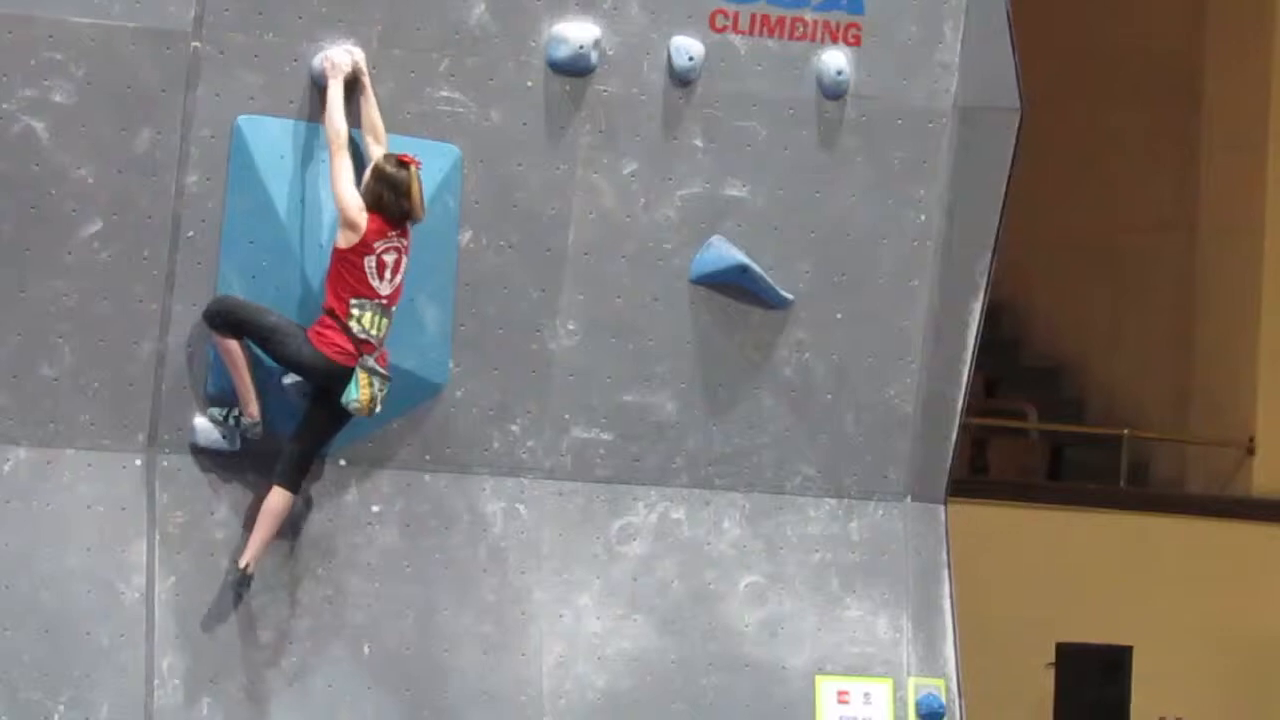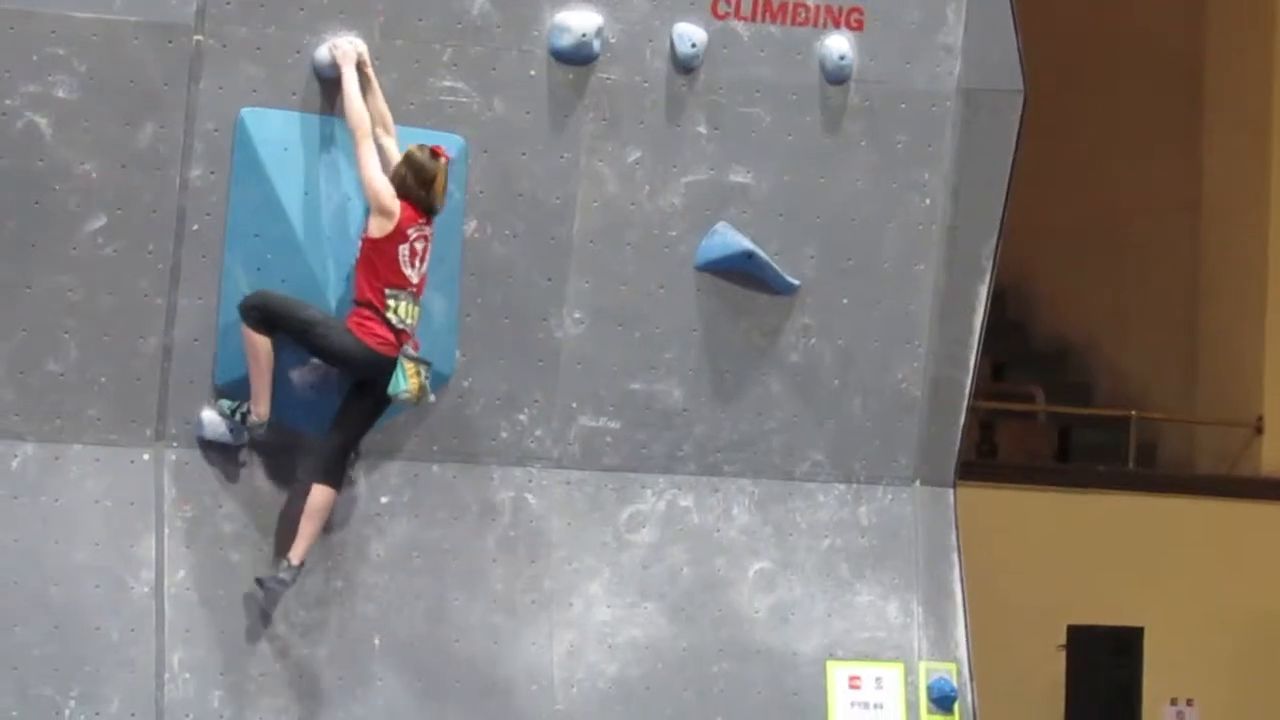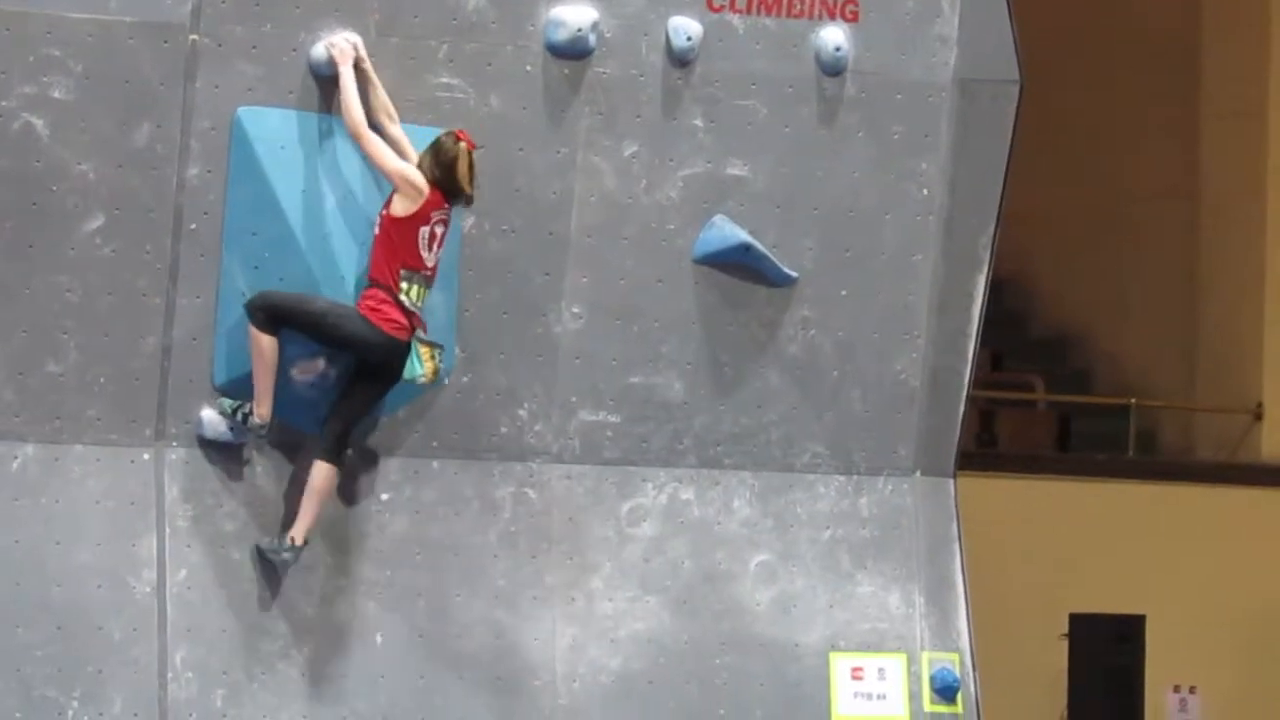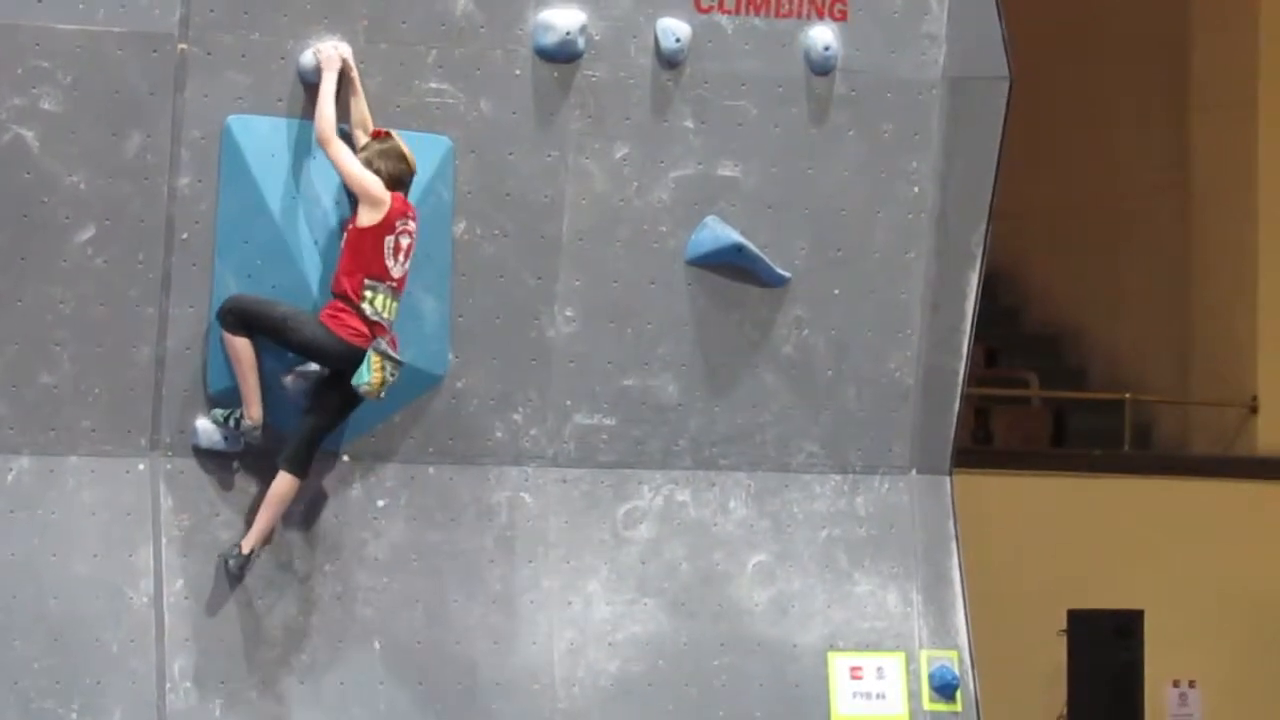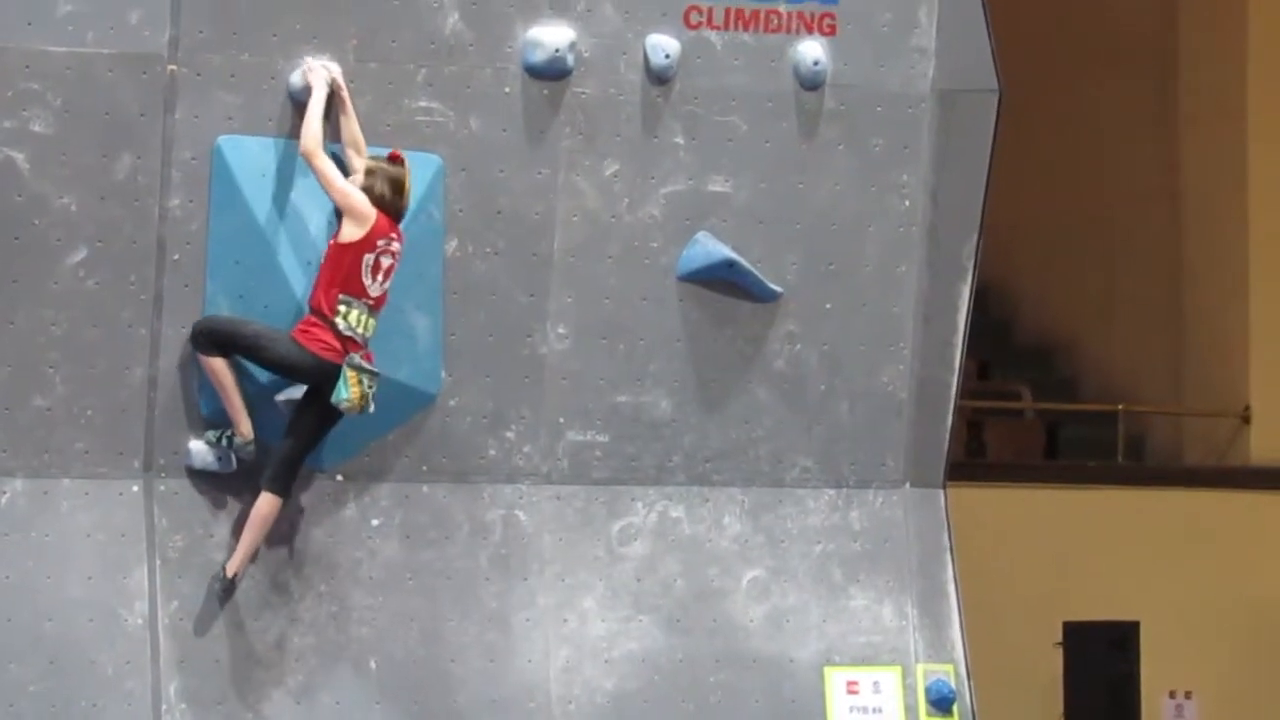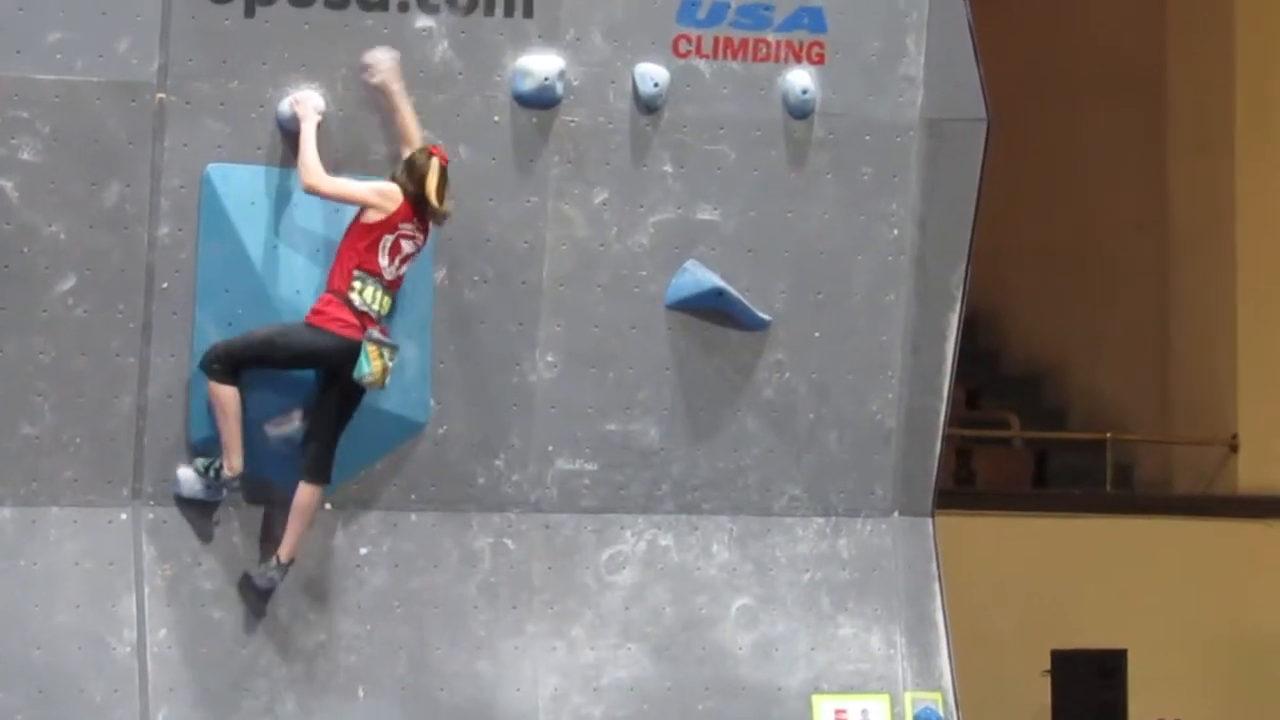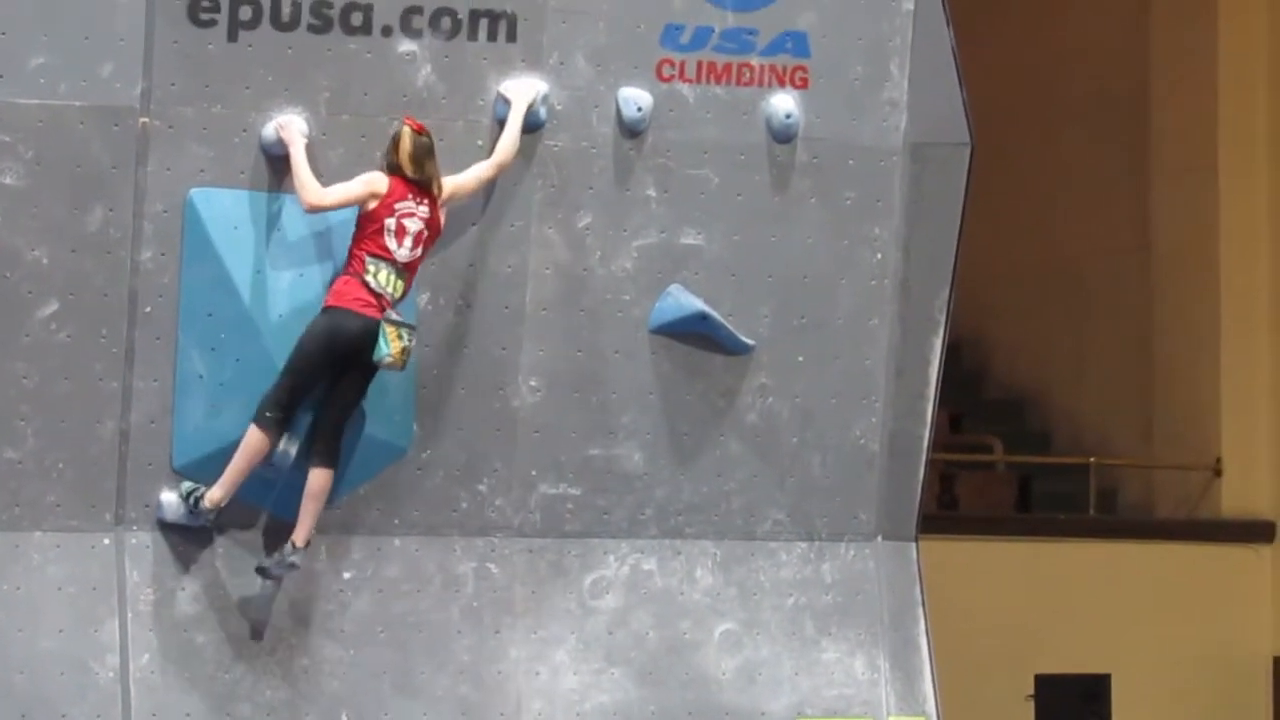
dt=0.7s
person 1, frame 1
left shoulder: (357, 222)
right shoulder: (401, 227)
left elbow: (338, 146)
right elbow: (375, 141)
left wrist: (336, 80)
right wrist: (363, 80)
left hip: (325, 356)
right hip: (362, 372)
left knee: (220, 311)
right knee: (294, 464)
left ankle: (248, 416)
right ankle: (245, 565)
person 1, frame 2
left shoulder: (390, 209)
right shoulder: (423, 217)
left elbow: (363, 137)
right elbow: (384, 133)
left wrist: (347, 68)
right wrist: (366, 71)
left hip: (363, 346)
right hip: (392, 361)
left knee: (256, 306)
right knee: (329, 456)
left ankle: (254, 416)
right ankle: (292, 563)
person 1, frame 3
left shoulder: (415, 184)
right shoulder: (437, 202)
left elbow: (358, 127)
right elbow: (383, 121)
left wrist: (344, 66)
right wrist: (362, 66)
left hip: (375, 329)
right hip: (397, 343)
left knee: (264, 308)
right knee: (335, 434)
left ankle: (256, 416)
right ankle: (293, 542)
person 1, frame 4
left shoulder: (377, 196)
right shoulder: (406, 210)
left elbow: (328, 136)
right elbow: (365, 137)
left wrist: (330, 71)
right wrist: (351, 77)
left hip: (339, 337)
right hip: (370, 352)
left knee: (234, 311)
right knee: (302, 446)
left ankle: (249, 418)
right ankle: (246, 548)
person 1, frame 5
left shoulder: (363, 213)
right shoulder: (391, 231)
left elbow: (311, 150)
right elbow: (358, 154)
left wrist: (320, 90)
right wrist: (341, 98)
left hip: (315, 353)
right hip: (349, 369)
left knee: (206, 331)
right knee: (283, 466)
left ankle: (241, 434)
right ankle: (232, 572)
person 1, frame 6
left shoulder: (390, 197)
right shoulder: (425, 216)
left elbow: (314, 181)
right elbow: (422, 151)
left wrist: (307, 121)
right wrist: (392, 86)
left hip: (329, 334)
right hip: (365, 351)
left knee: (218, 358)
right knee: (319, 453)
left ankle: (229, 471)
right ankle: (279, 562)
person 1, frame 7
left shoulder: (379, 184)
right shoulder: (441, 195)
left elbow: (313, 199)
right elbow: (500, 160)
left wrist: (295, 146)
right wrist: (520, 104)
left hip: (345, 315)
right hip: (382, 330)
left knee: (276, 408)
right knee: (327, 436)
left ankle: (208, 501)
right ankle: (296, 547)
